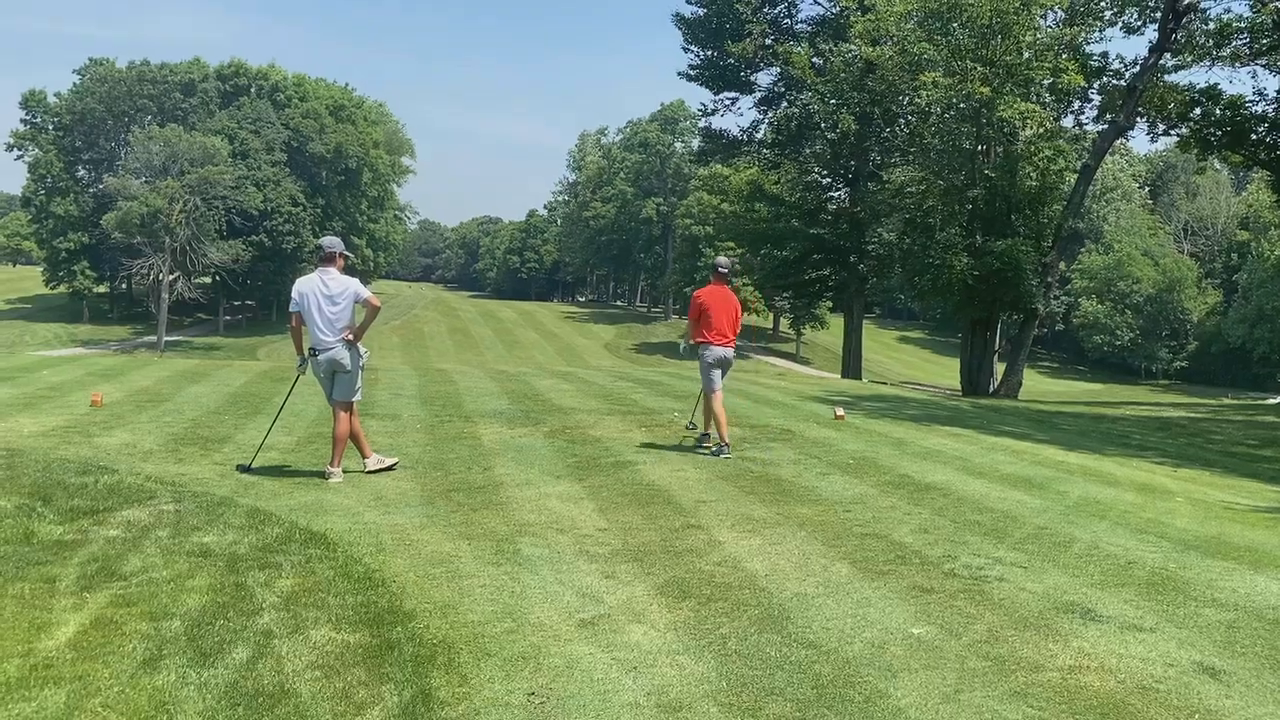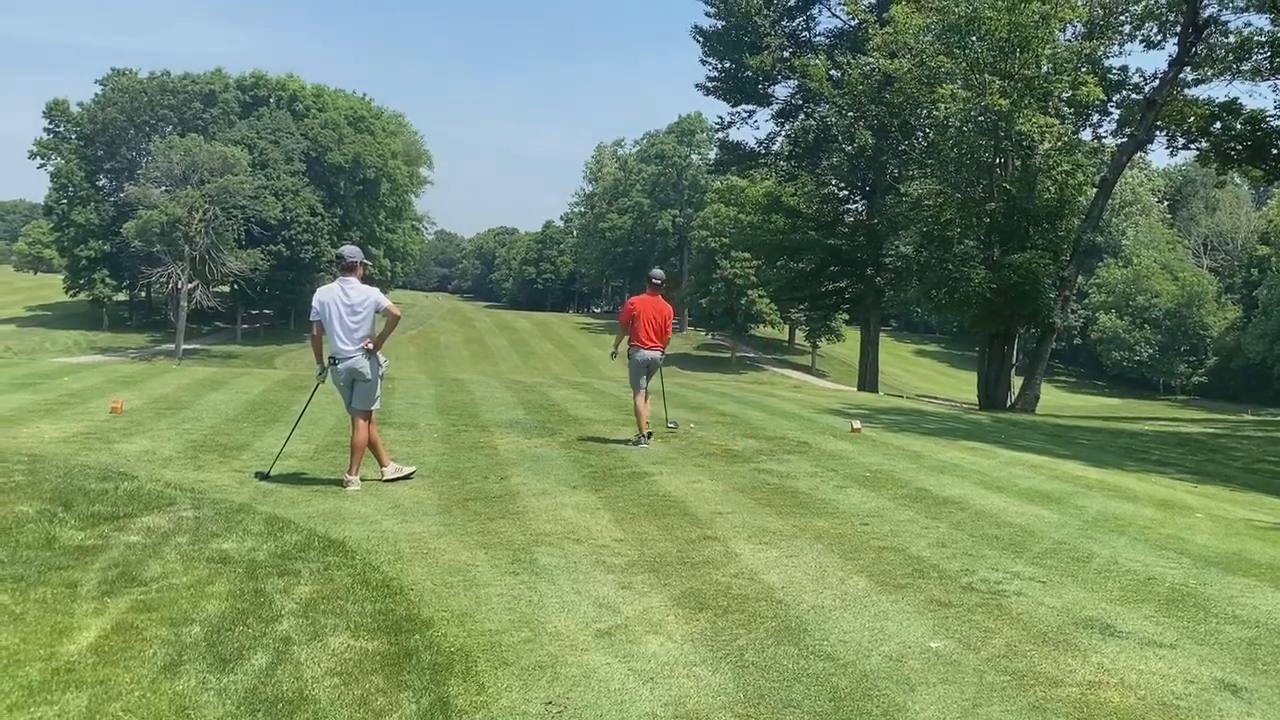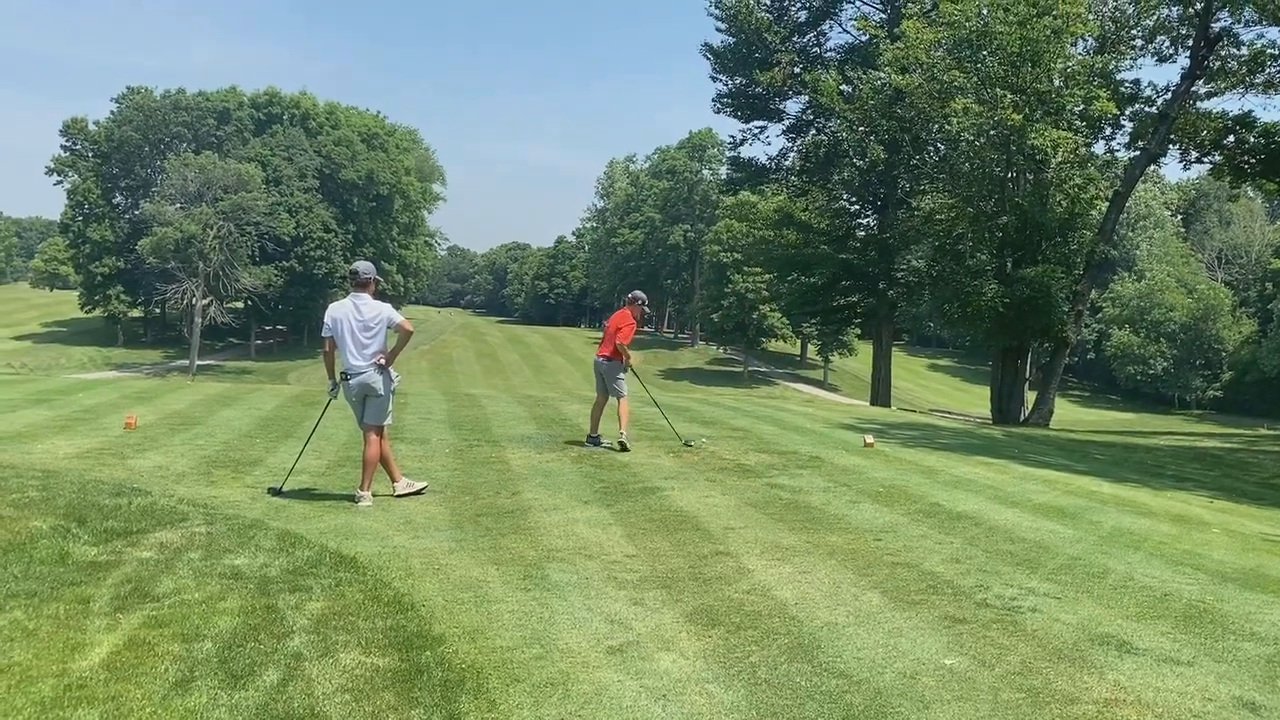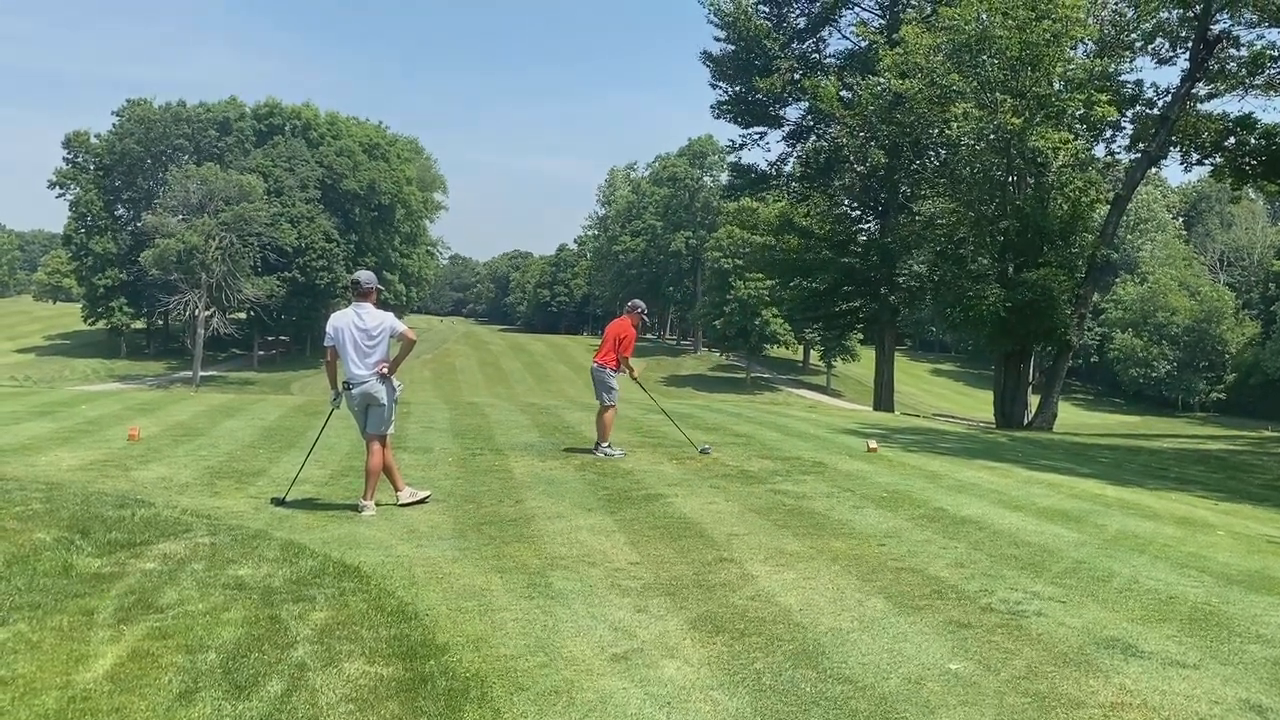
dt=1s
person 1, frame 1
left shoulder: (301, 285)
right shoulder: (349, 283)
left elbow: (295, 324)
right elbow: (375, 304)
left wrist: (300, 356)
right wrist: (360, 332)
left hip: (318, 356)
right hip: (345, 352)
left knee: (348, 408)
right knee: (343, 411)
left ankle: (369, 458)
right ankle: (334, 468)
person 1, frame 2
left shoulder: (322, 294)
right shoulder: (369, 293)
left elbow: (315, 333)
right elbow: (395, 314)
left wrist: (320, 364)
right wrist: (379, 341)
left hip: (338, 364)
right hip: (365, 360)
left knee: (366, 417)
right knee: (362, 419)
left ankle: (387, 466)
right ankle: (352, 476)
person 1, frame 3
left shoulder: (334, 309)
right shoulder: (381, 309)
left elbow: (328, 349)
right elbow: (408, 329)
left wrist: (332, 380)
right wrist: (392, 357)
left hip: (350, 380)
right hip: (377, 376)
left knee: (378, 432)
right knee: (374, 434)
left ankle: (399, 481)
right ankle: (364, 491)
person 1, frame 4
left shoulder: (336, 319)
right shoulder: (384, 318)
left elbow: (330, 359)
right elbow: (411, 337)
left wrist: (334, 390)
right wrist: (394, 365)
left hip: (353, 389)
right hip: (379, 385)
left knee: (381, 442)
right knee: (376, 444)
left ankle: (402, 491)
right ankle: (367, 501)
person 2, frame 1
left shoulder: (700, 295)
right shoulder: (734, 299)
left elbow: (692, 324)
right elbow: (737, 328)
left wrist: (686, 341)
left hip: (710, 349)
right hip: (729, 350)
left knee: (713, 396)
right knee: (713, 393)
left ankle: (723, 445)
right ankle: (706, 435)
person 2, frame 2
left shoulder: (633, 302)
right shoulder: (667, 308)
left elbow: (623, 328)
right elbow: (668, 335)
left wrist: (615, 347)
left hip: (638, 352)
right hip: (657, 354)
left knee: (639, 393)
right knee: (644, 390)
left ankle: (642, 436)
right ankle: (645, 426)
person 2, frame 3
left shoulder: (617, 315)
right shoulder: (630, 321)
right elbow: (619, 343)
left wrist: (623, 359)
right wrist: (629, 358)
left hip: (600, 359)
right hip: (611, 362)
left knee: (601, 398)
right knee: (622, 398)
left ankle: (593, 436)
right ankle: (623, 434)
person 2, frame 4
left shoulder: (615, 323)
right shoulder: (630, 330)
right elbow: (623, 356)
left wrist: (619, 366)
right wrist: (632, 371)
left hip: (597, 365)
right hip: (606, 369)
left knee: (604, 406)
right knee: (610, 407)
left ankle: (600, 443)
right ankle: (604, 447)
